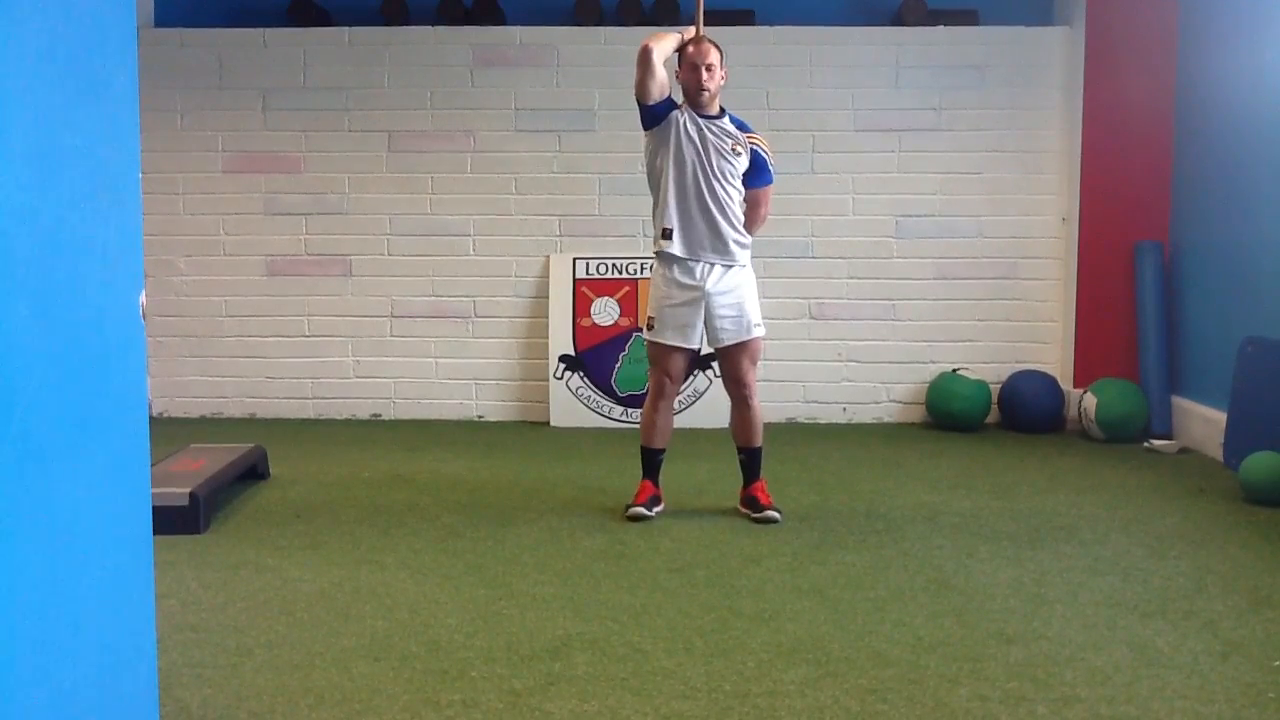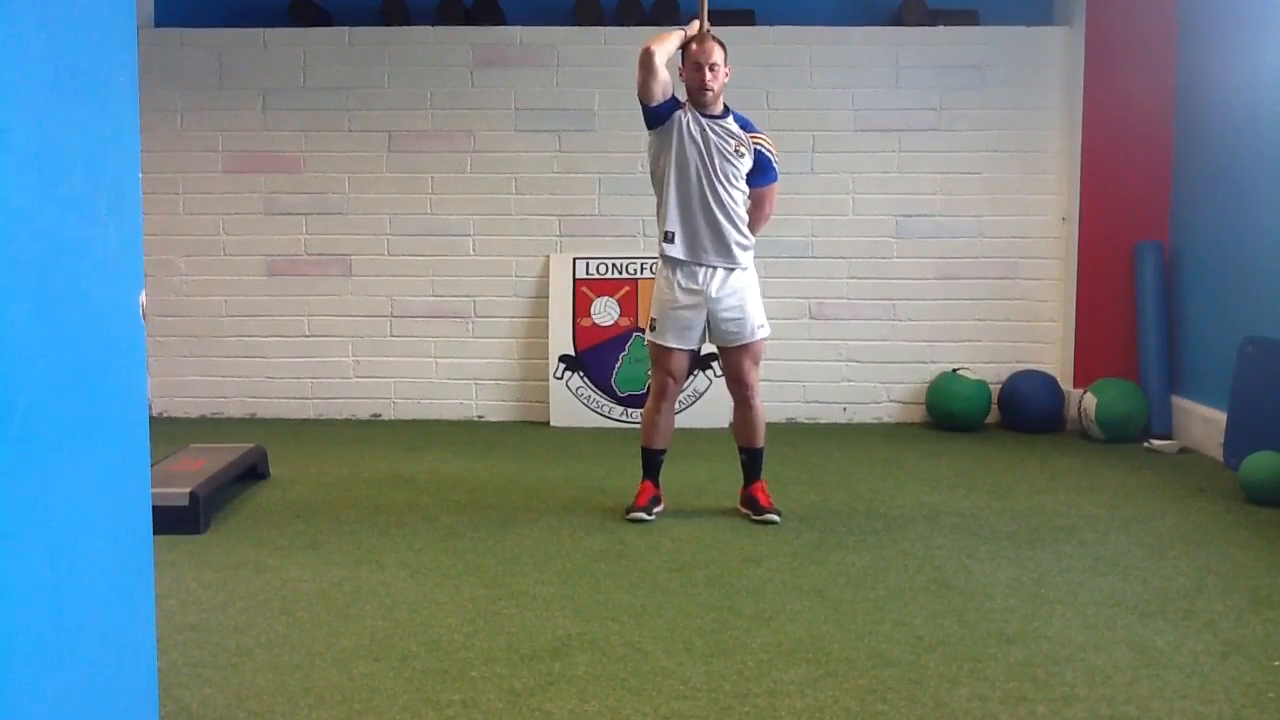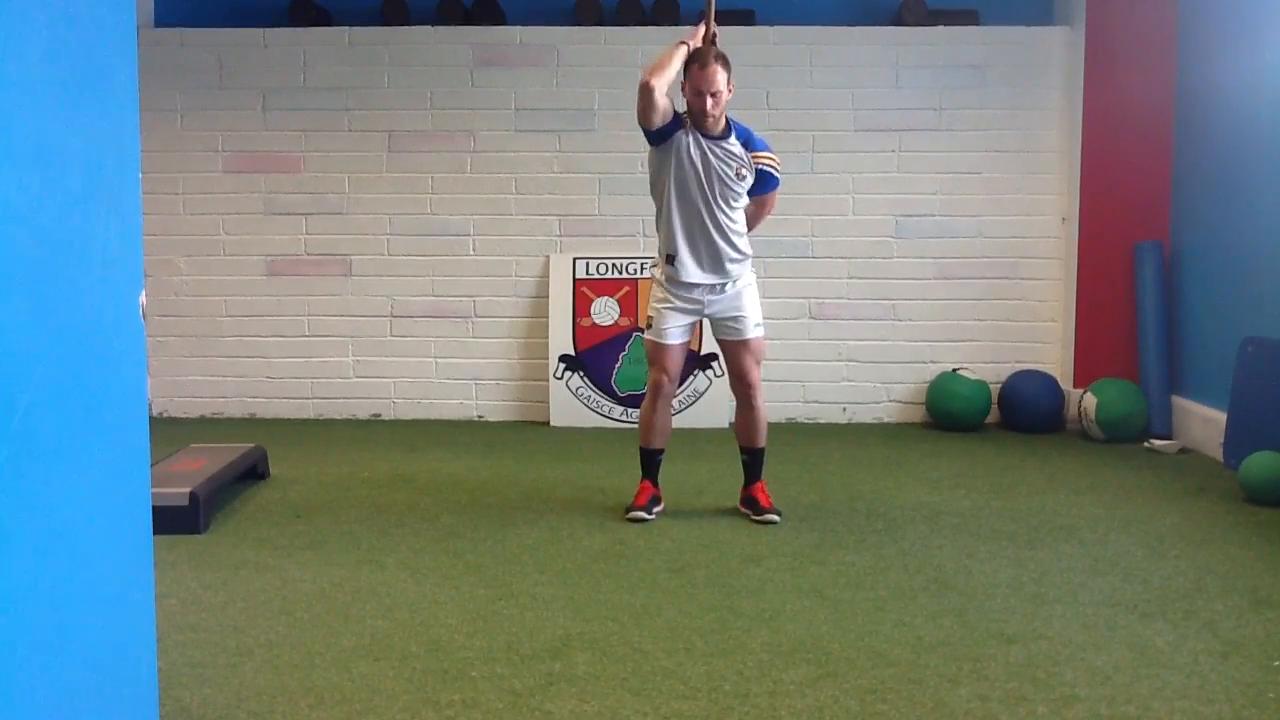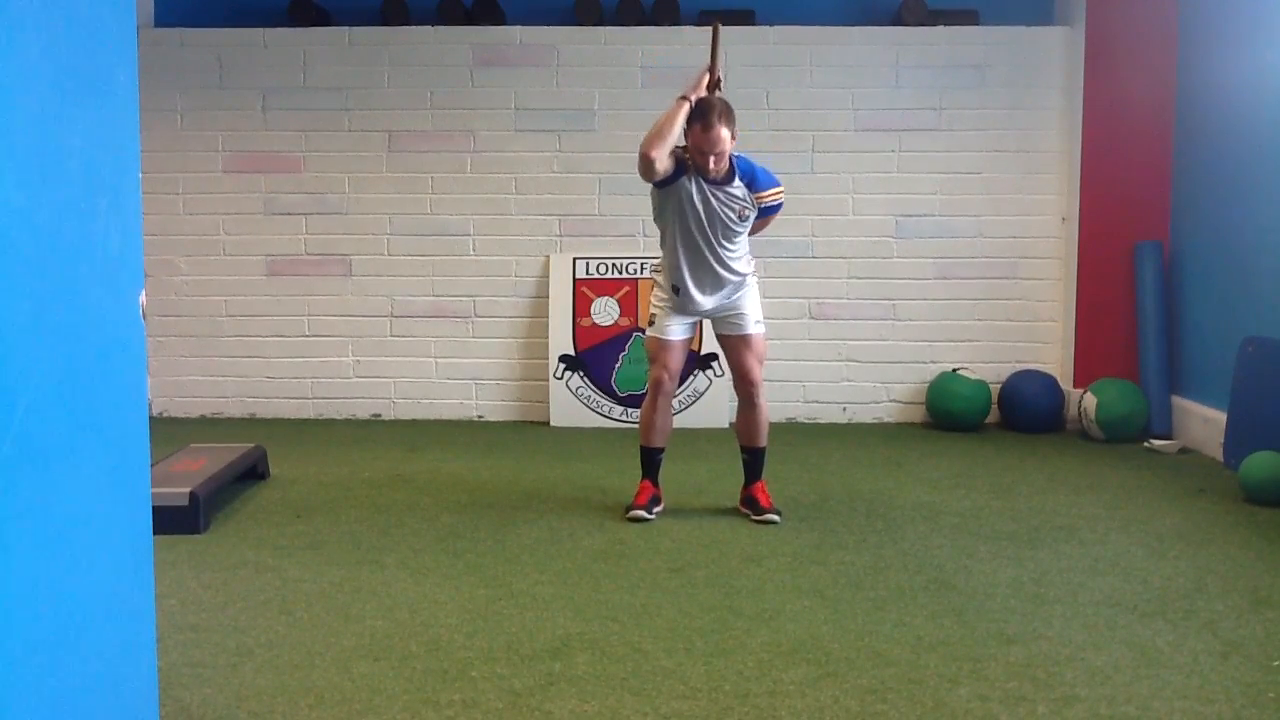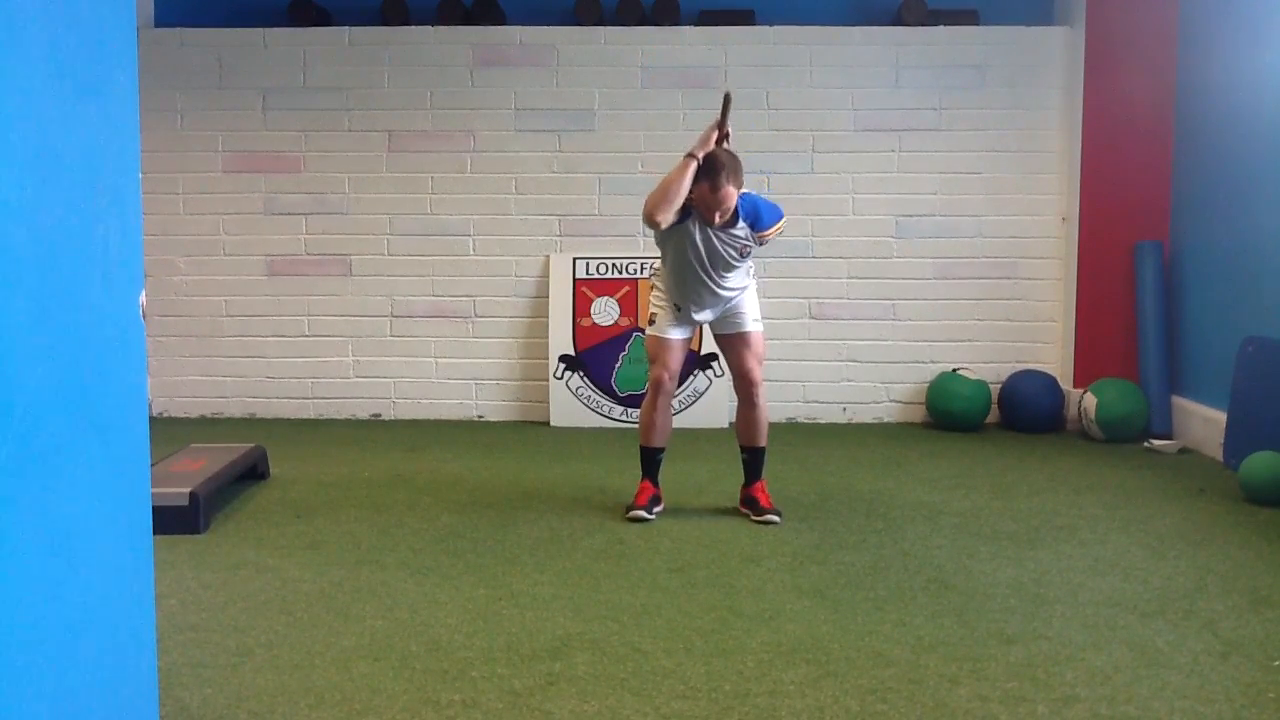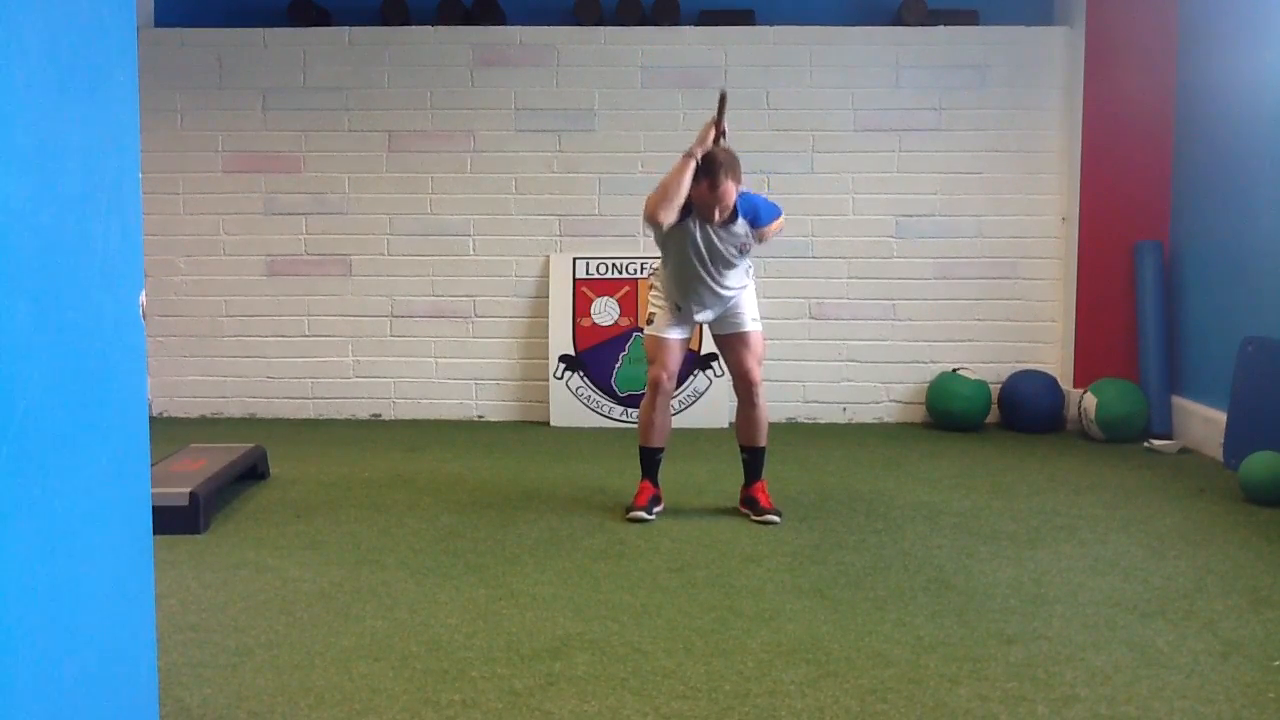
dt=0.5s
person 1, frame 1
left shoulder: (746, 138)
right shoulder: (664, 120)
left elbow: (759, 207)
right elbow: (648, 53)
right wrist: (683, 35)
left hip: (733, 274)
right hip: (675, 274)
left knee: (743, 386)
right knee: (663, 385)
left ankle: (753, 487)
right ankle: (649, 486)
person 1, frame 2
left shoulder: (751, 136)
right shoulder: (667, 118)
left elbow: (764, 204)
right elbow: (650, 55)
right wrist: (685, 33)
left hip: (736, 276)
right hip: (678, 275)
left knee: (746, 387)
right knee: (665, 385)
left ankle: (753, 488)
right ankle: (649, 487)
person 1, frame 3
left shoulder: (753, 149)
right shoulder: (668, 133)
left elbow: (764, 204)
right elbow: (650, 87)
right wrist: (687, 44)
left hip: (734, 282)
right hip: (675, 283)
left knee: (748, 386)
right knee: (661, 384)
left ankle: (753, 488)
right ankle: (648, 487)
person 1, frame 4
left shoulder: (758, 182)
right shoulder: (671, 171)
right elbow: (648, 155)
right wrist: (688, 97)
left hip: (735, 289)
right hip: (676, 290)
left knee: (751, 384)
right knee: (661, 382)
left ankle: (754, 487)
right ankle: (649, 486)
person 1, frame 5
left shoulder: (760, 214)
right shoulder: (676, 203)
right elbow: (654, 217)
right wrist: (695, 154)
left hip: (734, 296)
right hip: (675, 295)
left knee: (751, 383)
right knee: (661, 381)
left ankle: (753, 488)
right ankle: (649, 487)
person 1, frame 6
left shoulder: (758, 212)
right shoulder: (675, 204)
right elbow: (656, 216)
right wrist: (694, 152)
left hip: (732, 298)
right hip: (673, 296)
left knee: (750, 384)
right knee: (659, 383)
left ankle: (754, 487)
right ankle: (648, 486)
